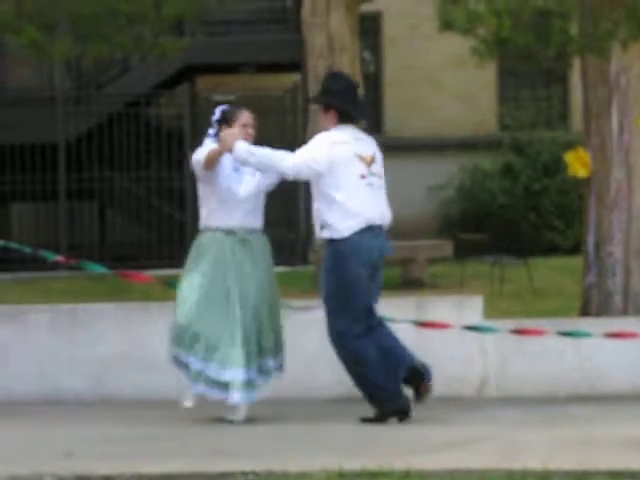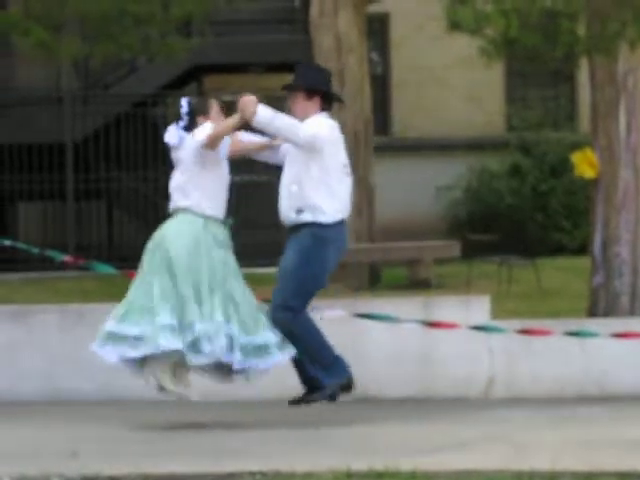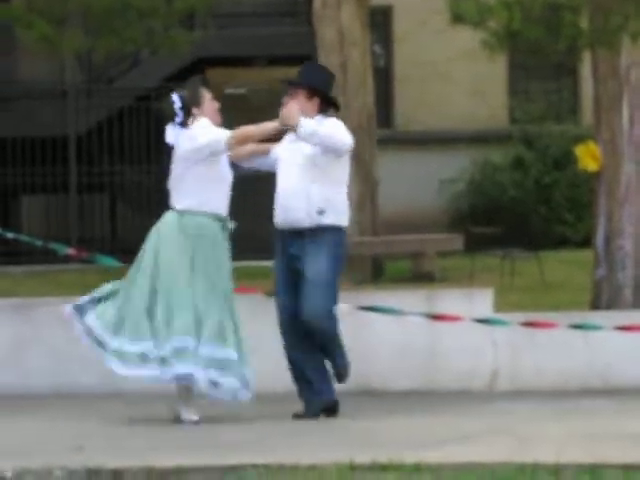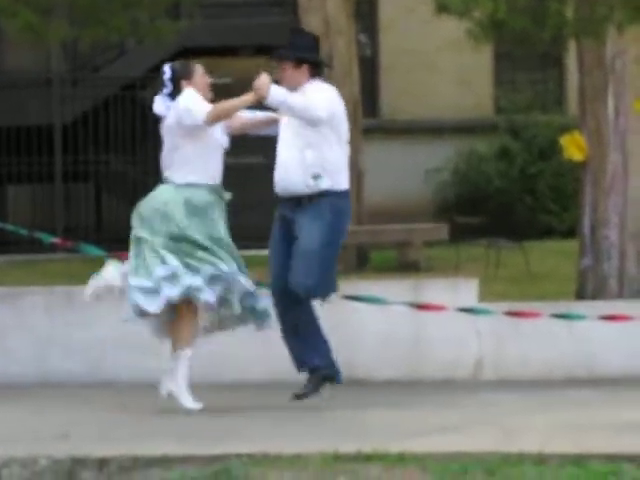
dt=0.7s
person 1, frame 1
left shoulder: (328, 144)
right shoulder: (365, 144)
left elbow: (290, 167)
left wrist: (239, 148)
left hip: (346, 248)
right hip: (371, 242)
left knee: (346, 331)
right knee: (363, 320)
left ankle: (391, 401)
right ankle: (409, 370)
person 1, frame 2
left shoulder: (321, 127)
right shoulder: (317, 136)
left elbow: (296, 132)
right elbow: (284, 153)
left wrist: (257, 113)
left hip: (316, 237)
right hip: (314, 236)
left knee: (284, 311)
right knee: (289, 310)
left ankle: (332, 374)
right ankle: (321, 381)
person 1, frame 3
left shoulder: (331, 128)
right shoulder: (294, 142)
left elbow: (344, 144)
right elbow: (268, 155)
left wrist: (299, 123)
right wrist: (234, 150)
left hip: (324, 241)
right hip: (290, 241)
left knee: (315, 314)
right knee: (292, 324)
left ankle: (332, 348)
right ankle: (321, 399)
person 1, frame 4
left shoulder: (323, 95)
right shoulder: (303, 102)
left elbow: (313, 115)
right elbow: (283, 120)
left wrist: (271, 93)
left hip: (325, 207)
right hip: (292, 208)
left knee: (305, 284)
right knee: (282, 288)
left ankle: (326, 290)
right ankle: (319, 367)
person 2, frame 1
right shoulder: (205, 157)
right elbow: (207, 160)
left hip: (251, 251)
right hip: (215, 250)
left knee: (247, 324)
right knee: (199, 321)
left ankle: (240, 396)
right ankle: (199, 382)
person 2, frame 2
left shoulder: (197, 148)
right shoulder: (200, 139)
left elbow: (239, 147)
right elbow: (216, 134)
right wrist: (243, 115)
left hip: (189, 238)
right hip: (194, 237)
left knee: (202, 309)
right knee: (209, 309)
right ankle: (163, 369)
person 2, frame 3
left shoulder: (200, 144)
right shoulder: (198, 134)
left elbow: (237, 151)
right elbow: (235, 140)
right wrist: (279, 124)
left hip: (205, 239)
right hip: (184, 236)
left knee: (202, 322)
left ankle: (184, 400)
person 2, frame 4
left shoulder: (203, 114)
right shoulder: (185, 108)
left elbow: (240, 123)
right elbow: (217, 114)
left wrist: (280, 116)
right wrist: (255, 95)
left hip: (200, 209)
right hip: (178, 208)
left knee: (192, 292)
left ankle: (176, 379)
right ankle: (118, 274)
